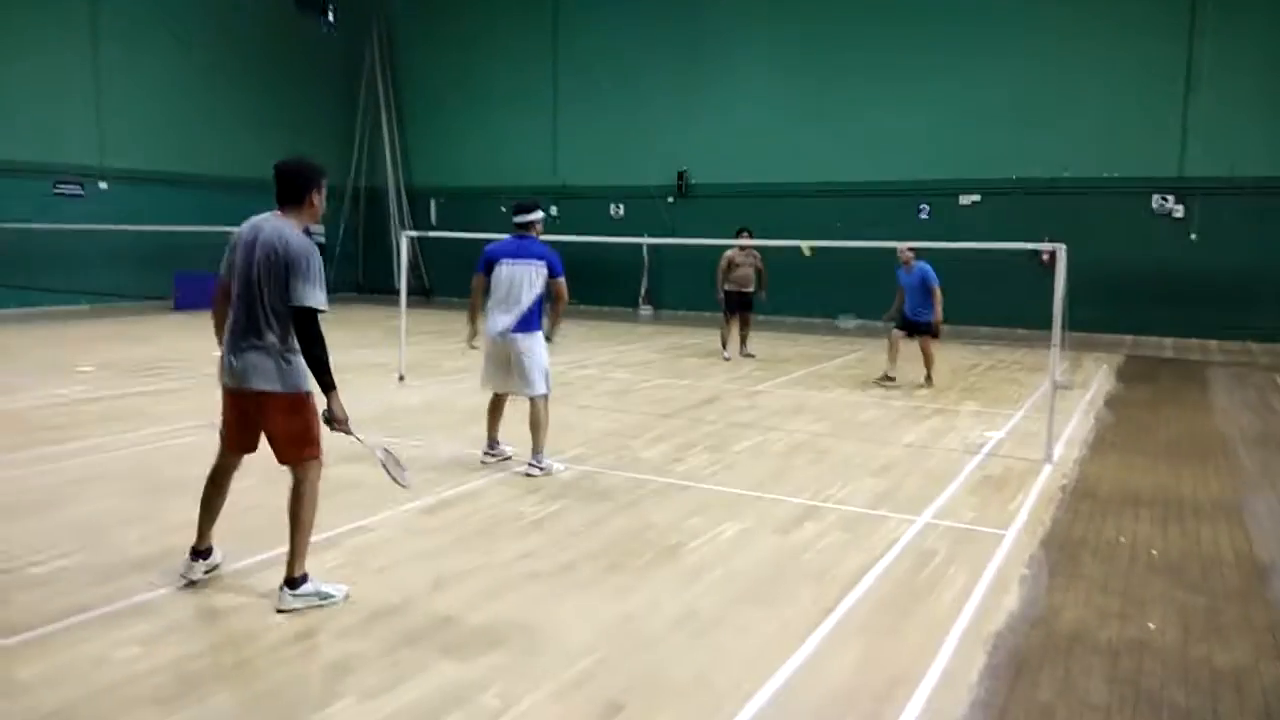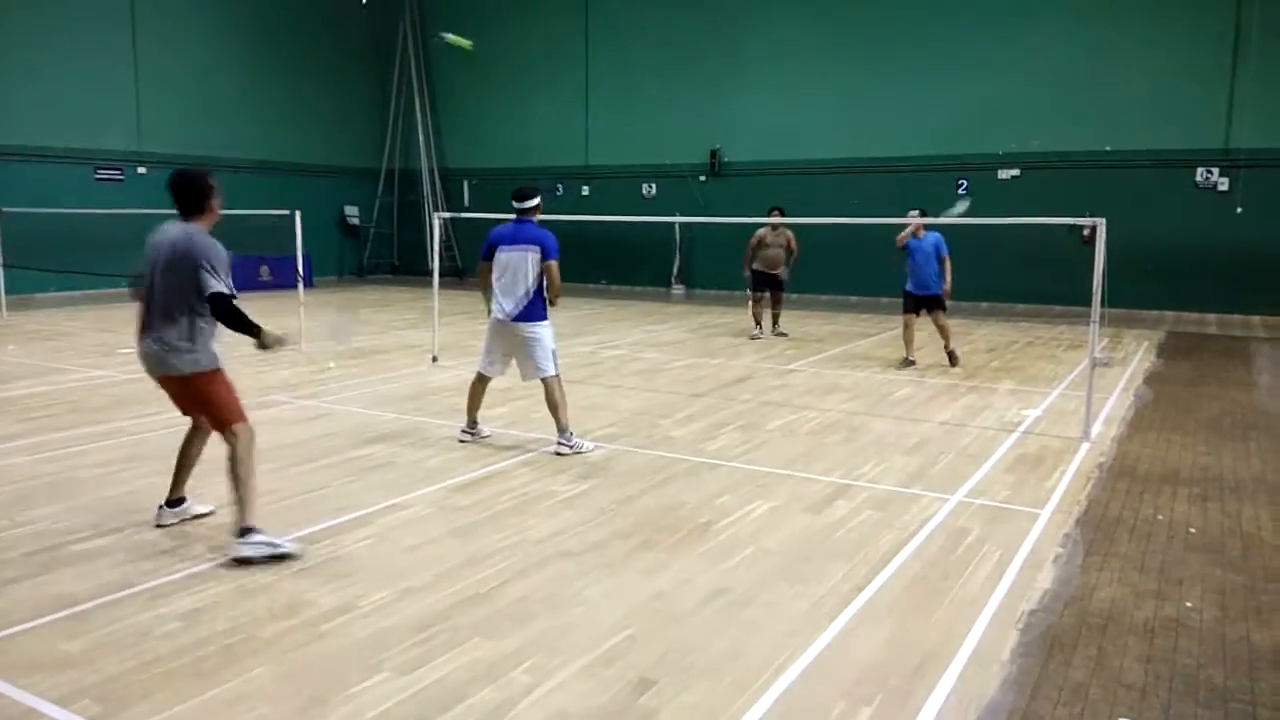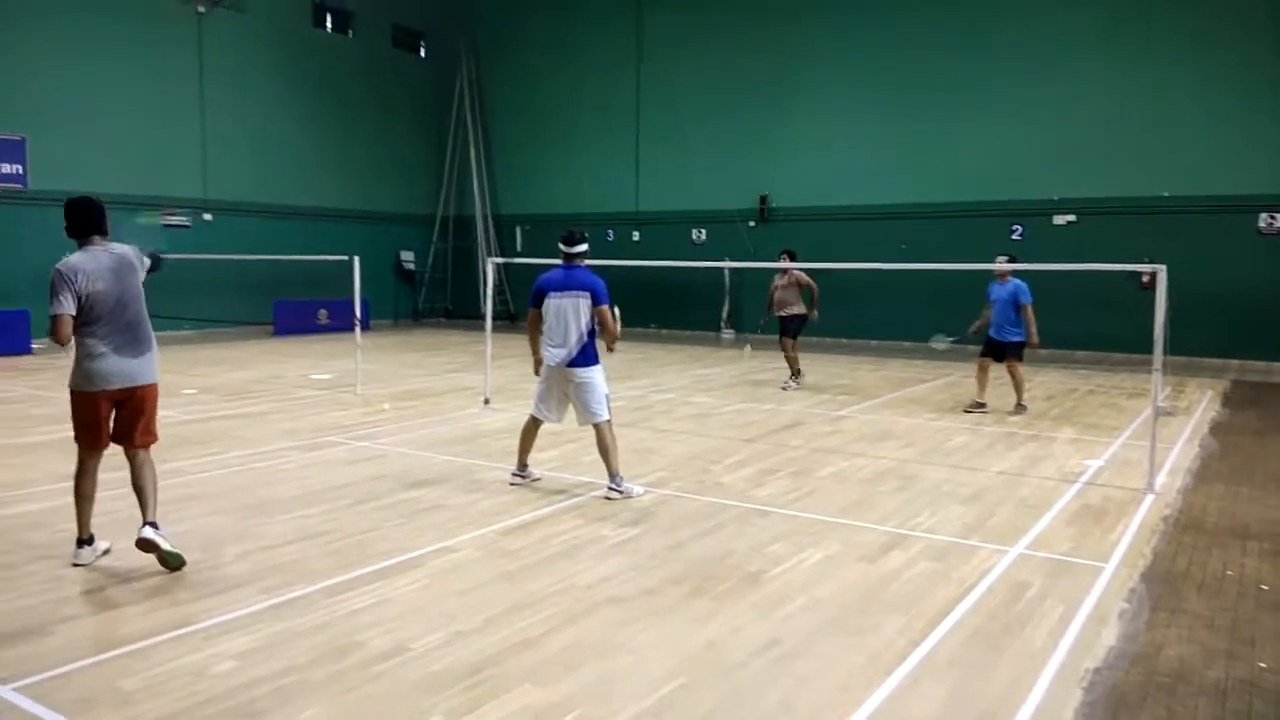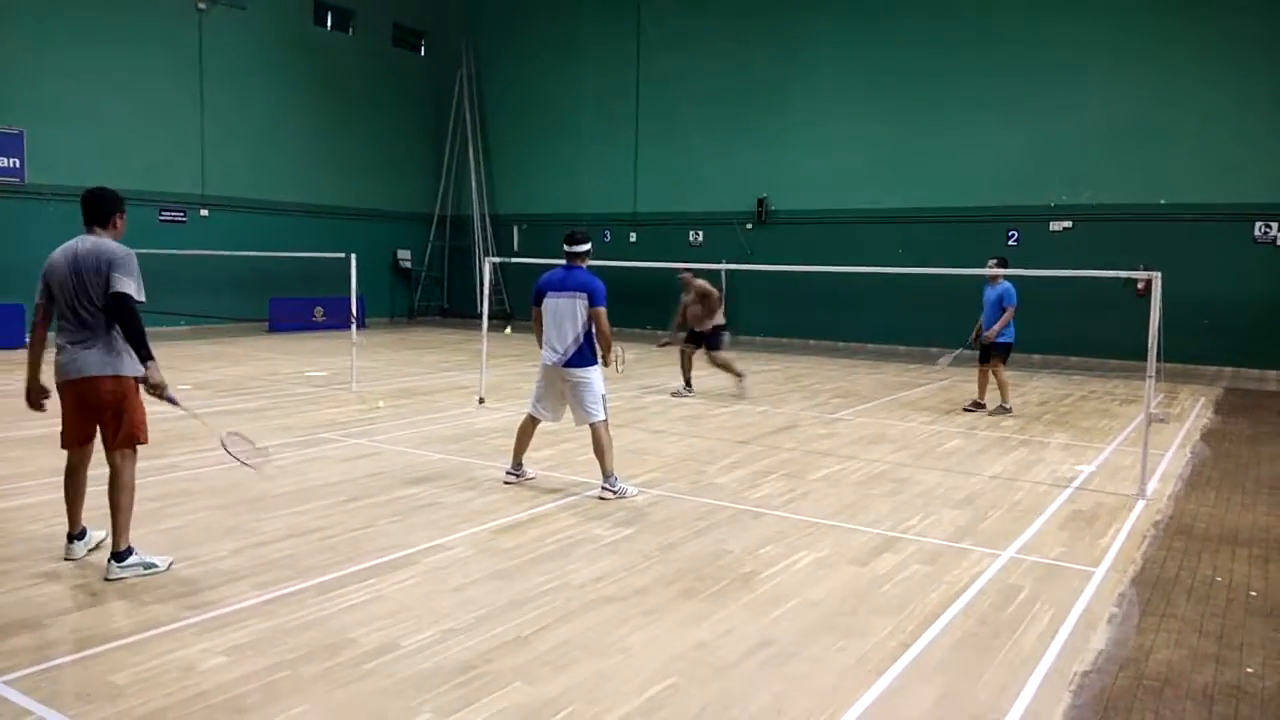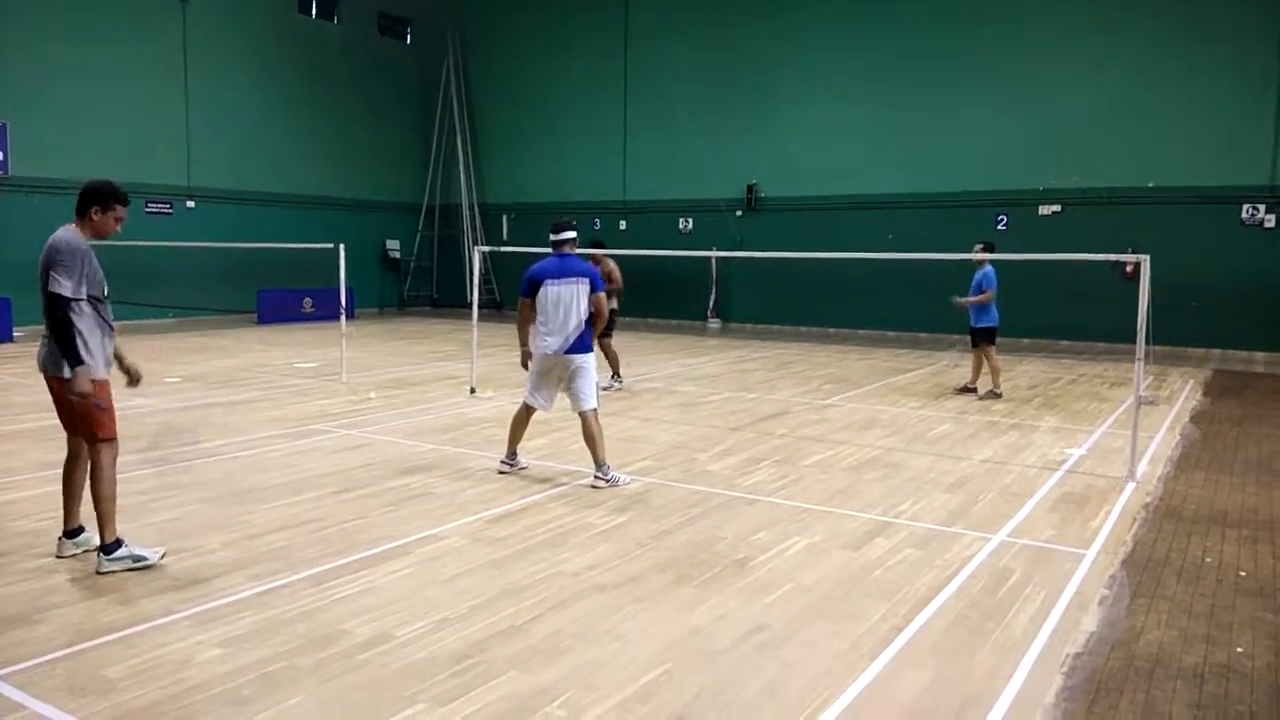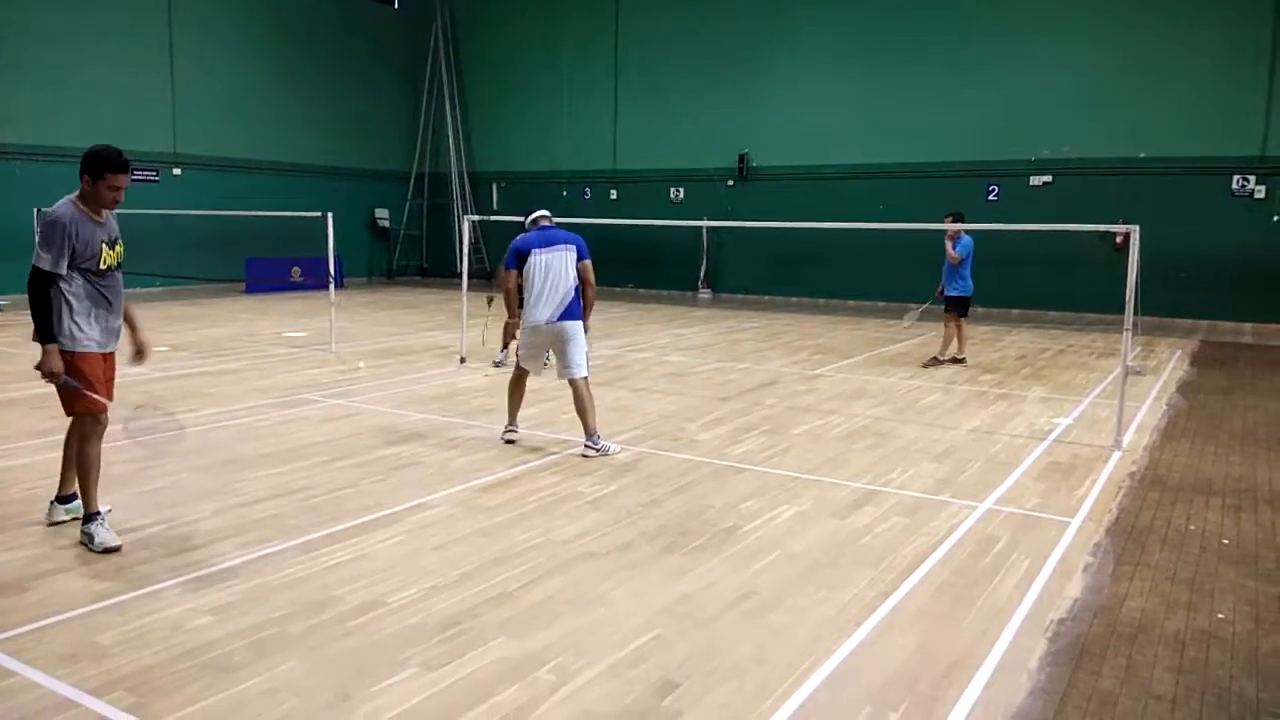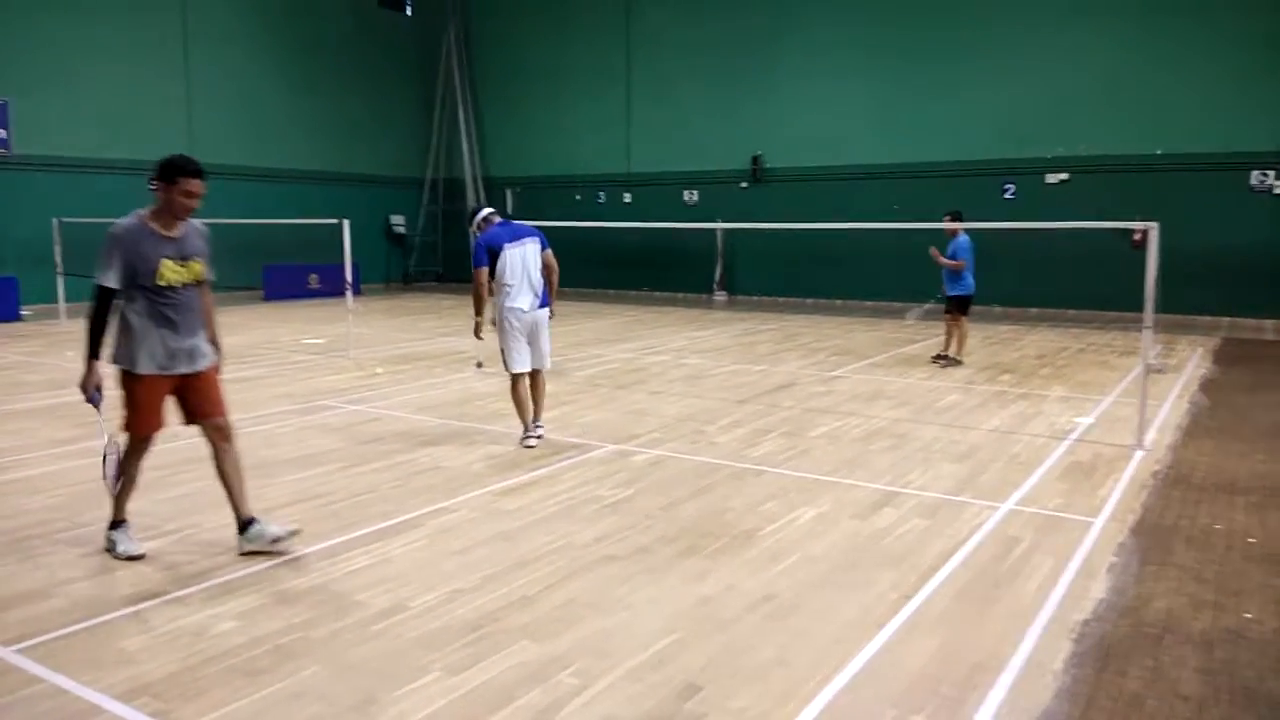
dt=0.7s
person 1, frame 1
left shoulder: (247, 230)
right shoulder: (301, 249)
left elbow: (221, 298)
right elbow: (306, 327)
right wrist: (332, 394)
left hip: (237, 369)
right hip: (279, 377)
left knee: (228, 458)
right knee: (307, 470)
left ankle: (200, 554)
right ankle: (296, 582)
person 1, frame 2
left shoulder: (161, 236)
right shoulder: (208, 249)
left elbow: (140, 291)
right elbow: (221, 308)
right wrist: (260, 333)
left hip: (155, 351)
right hip: (186, 357)
left knee: (204, 420)
right knee: (240, 435)
left ankle: (174, 503)
right ankle: (248, 534)
person 1, frame 3
left shoulder: (68, 269)
right shoulder: (127, 255)
left elbow: (63, 334)
right elbow: (151, 264)
left wrist: (61, 326)
right wrist: (152, 258)
left hip: (94, 376)
right hip: (140, 373)
left knee: (89, 456)
right knee: (139, 452)
left ankle: (85, 543)
right ankle: (151, 526)
person 1, frame 4
left shoulder: (56, 259)
right shoulder: (119, 255)
left elbow: (40, 323)
right elbow: (123, 312)
left wrist: (33, 379)
right wrist: (149, 362)
left hip: (70, 370)
right hip: (112, 371)
left knee: (78, 455)
right knee: (123, 459)
left ankle: (77, 537)
right ankle: (122, 555)
person 1, frame 5
left shoulder: (74, 246)
right shoulder: (70, 247)
right elbow: (58, 312)
left wrist: (119, 359)
right wrist: (79, 370)
left hip: (80, 367)
right hip: (76, 370)
left knee: (81, 446)
right knee: (104, 448)
left ankle: (72, 533)
right ankle: (112, 548)
person 1, frame 6
left shoulder: (108, 219)
right shoulder: (62, 220)
right elbow: (40, 285)
left wrist: (134, 328)
right wrist: (49, 348)
left hip: (104, 339)
right hip: (76, 342)
left knee: (87, 420)
right knee: (92, 422)
left ankle: (65, 499)
right ankle: (92, 519)
person 1, frame 7
left shoulder: (199, 234)
right shoulder: (127, 235)
right elbow: (104, 301)
left wrist: (213, 345)
right wrist: (92, 364)
left hip: (195, 358)
right hip: (145, 362)
left knee: (221, 433)
right knee: (141, 440)
left ankle: (248, 526)
right ankle: (117, 526)
person 2, frame 1
left shoulder: (492, 251)
right shoulder: (547, 254)
left elbow: (476, 291)
right elbow: (562, 297)
left wrist: (473, 327)
right wrist: (552, 327)
left hip: (495, 332)
right hip: (527, 335)
left knee: (499, 391)
right knee: (538, 396)
left ankle: (492, 447)
right ankle: (537, 461)
person 2, frame 2
left shoulder: (495, 235)
right shoulder: (544, 238)
left elbow: (483, 275)
right elbow: (553, 282)
right wrist: (553, 297)
left hip: (500, 318)
right hip: (532, 320)
left knee: (484, 373)
right knee: (550, 377)
left ankle: (470, 427)
right ankle: (565, 438)
person 2, frame 3
left shoulder: (543, 281)
right shoulder: (593, 283)
left elbow: (533, 324)
right elbow: (608, 326)
left wrist: (536, 355)
right wrist: (611, 343)
left hip: (551, 362)
right hip: (584, 365)
left knee: (536, 417)
right knee: (602, 422)
left ankle: (520, 470)
right ankle: (616, 483)
person 2, frame 4
left shoulder: (545, 281)
right shoulder: (592, 284)
left elbow: (537, 322)
right elbow: (602, 328)
right wrist: (606, 353)
left hip: (551, 362)
right hip: (582, 365)
left knee: (533, 416)
right knee: (599, 423)
left ankle: (515, 469)
right ankle: (609, 483)
person 2, frame 5
left shoulder: (535, 271)
right shoulder: (588, 271)
left elbow: (524, 313)
right elbow: (602, 313)
left wrist: (524, 347)
right wrist: (591, 335)
left hip: (545, 351)
right hip: (579, 352)
left knee: (528, 405)
right knee: (588, 411)
left ankle: (509, 458)
right ankle: (602, 472)
person 2, frame 6
left shoulder: (519, 244)
right shoulder: (574, 241)
left elbow: (509, 286)
right elbow: (589, 283)
left wrist: (513, 318)
right wrist: (585, 317)
left hip: (534, 321)
right hip: (568, 320)
left knee: (520, 371)
right knee: (579, 380)
left ankle: (511, 426)
right ankle: (592, 440)
person 2, frame 7
left shoulder: (484, 240)
right shoulder: (533, 232)
left elbow: (482, 283)
right elbow: (552, 268)
left wrist: (478, 317)
right wrist: (551, 302)
left hip: (511, 312)
right hip: (539, 309)
left knee: (519, 373)
right knee: (537, 369)
left ankle: (530, 431)
right ankle: (538, 422)
